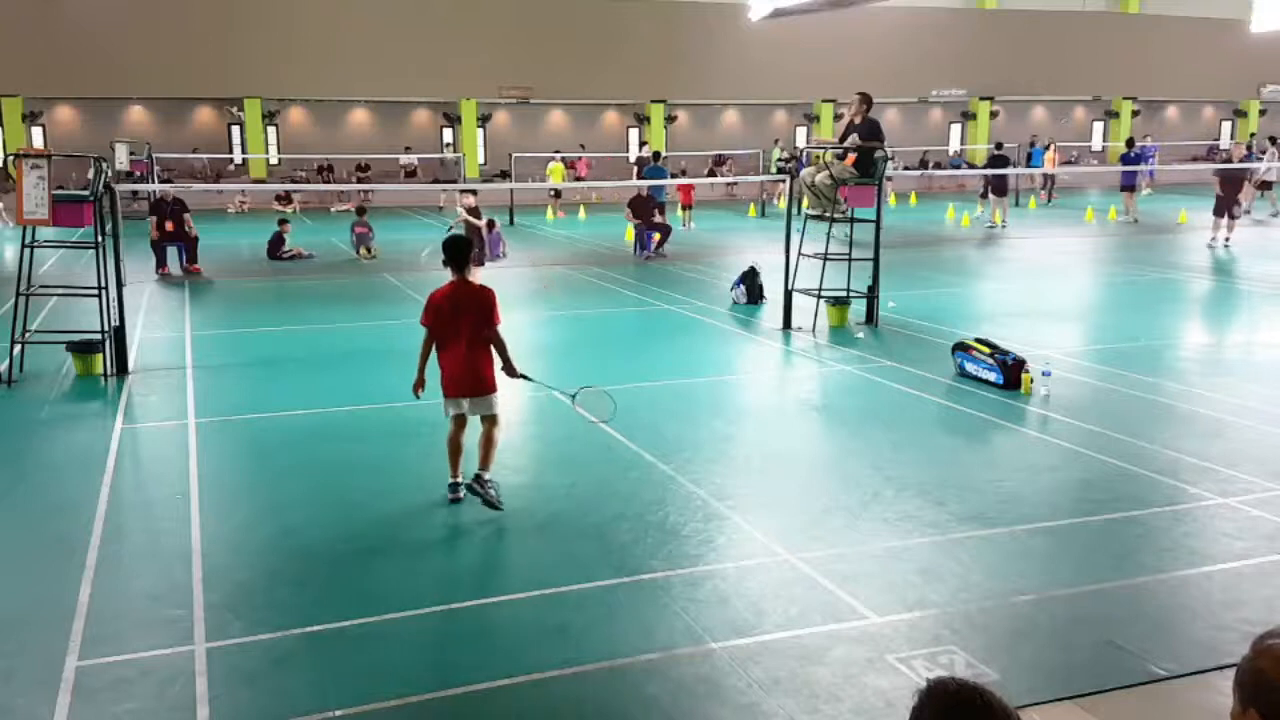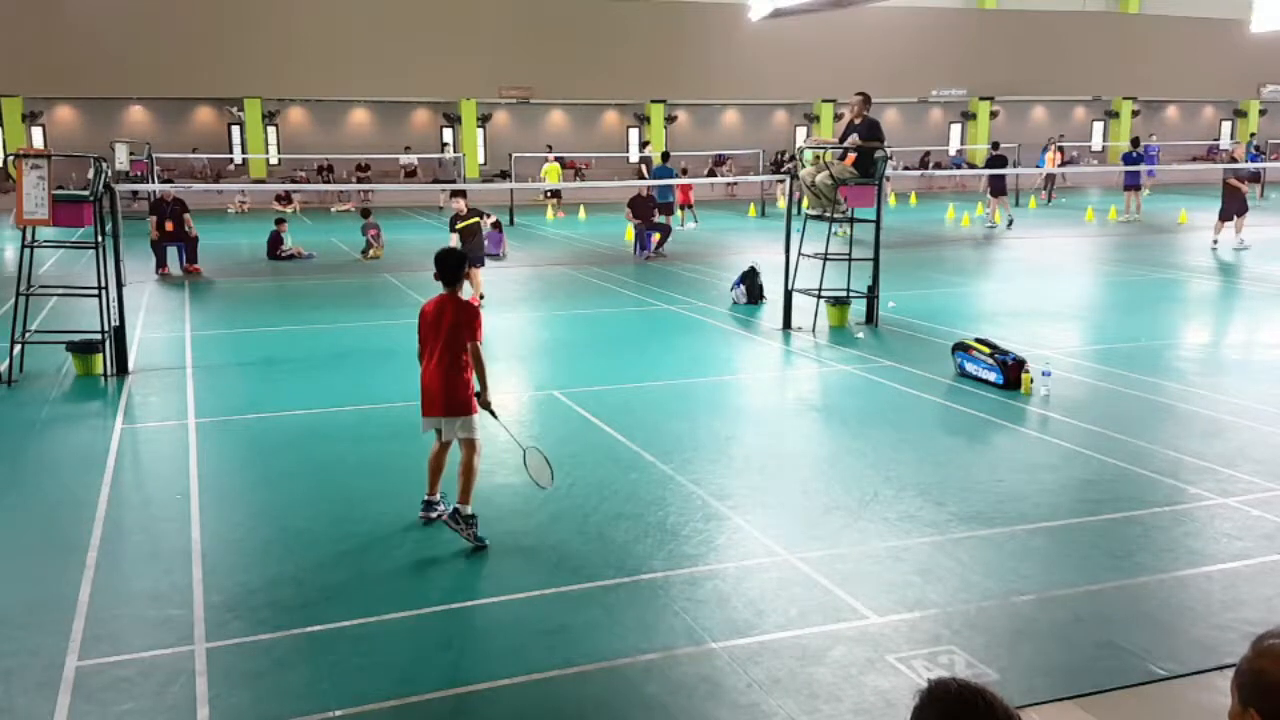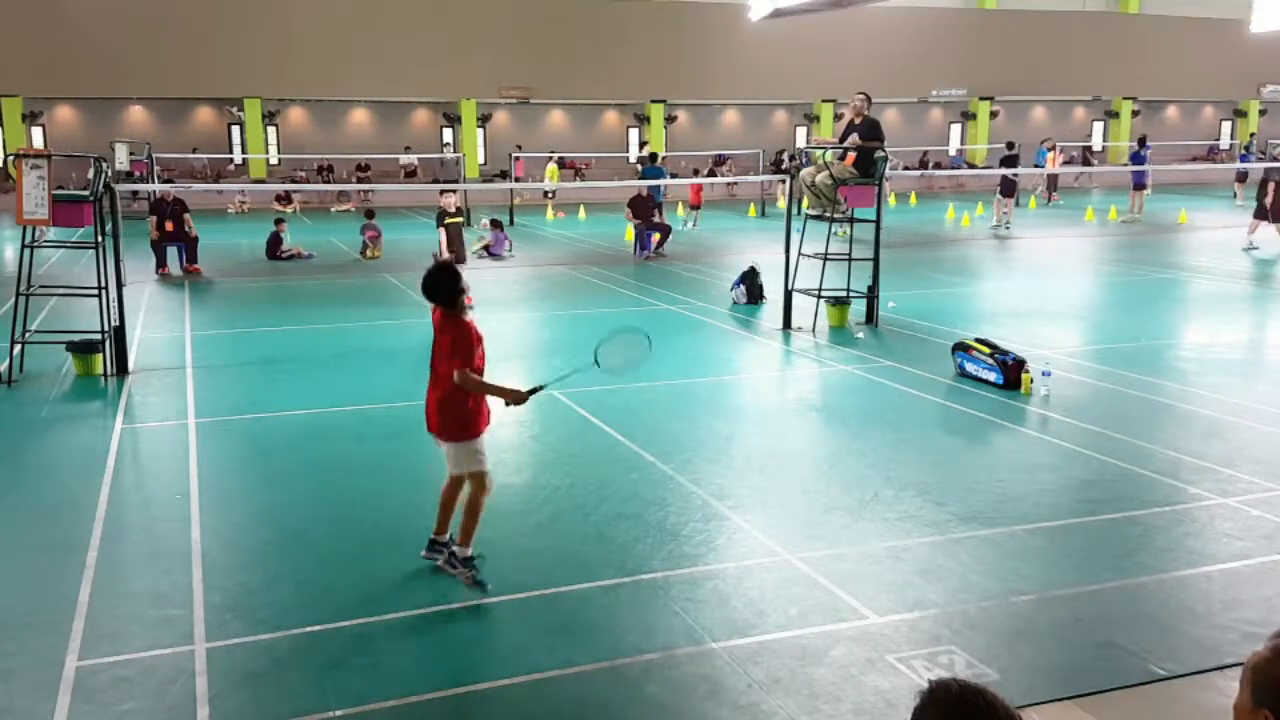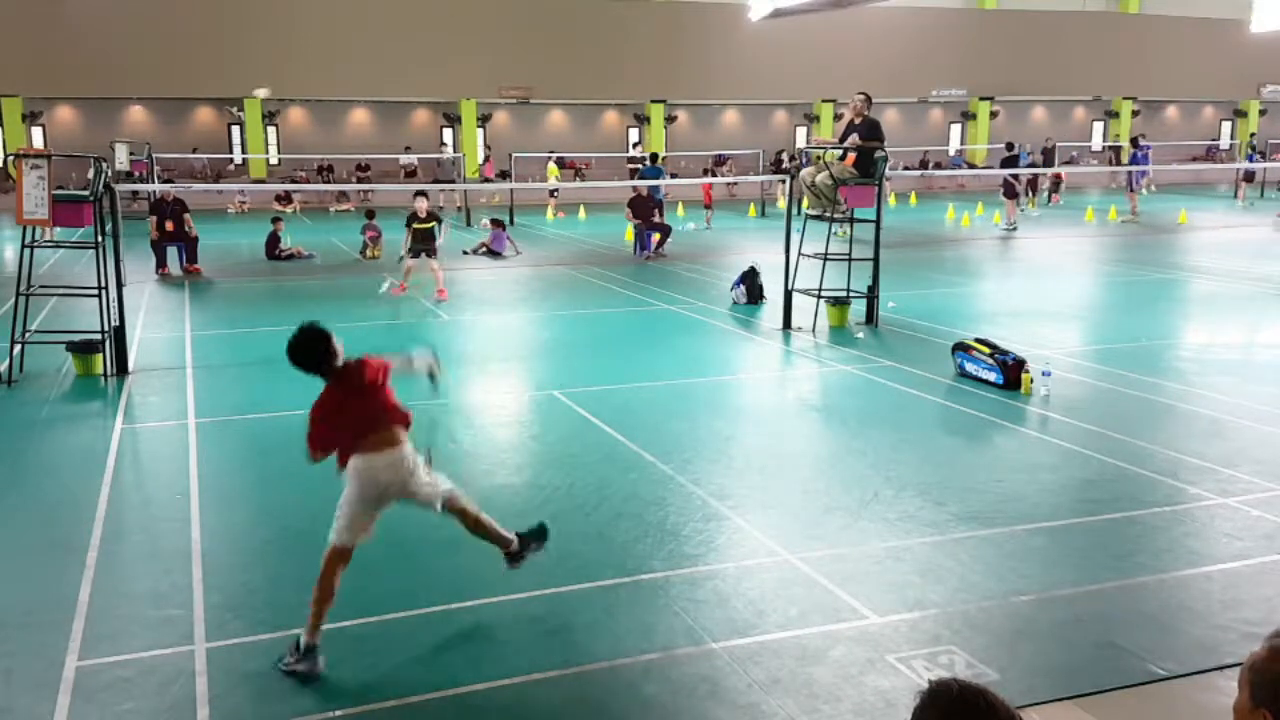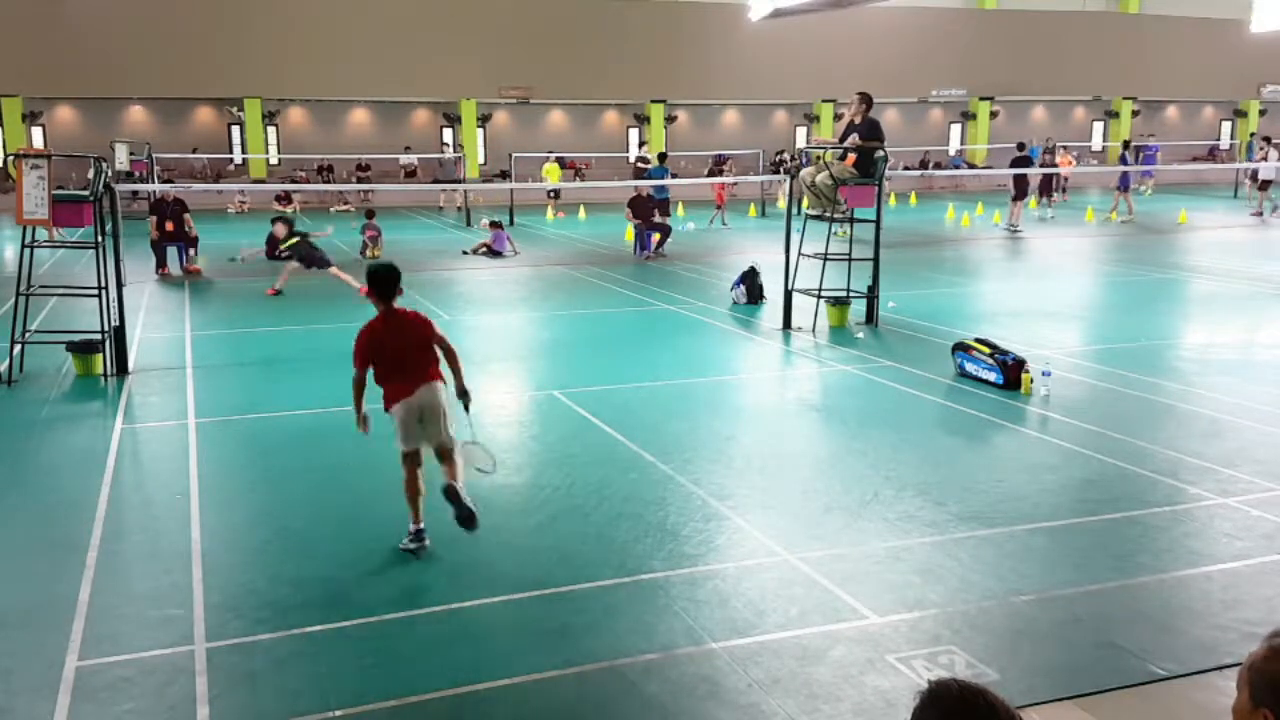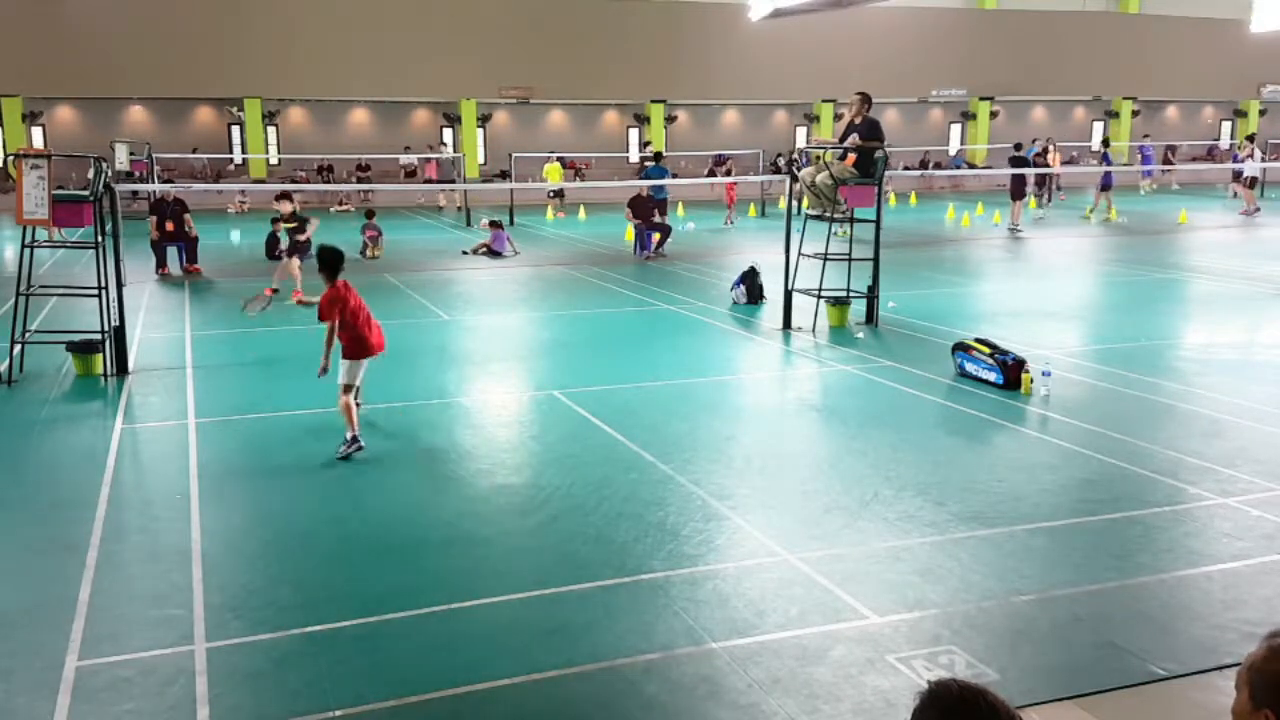
dt=0.7s
person 1, frame 1
left shoulder: (437, 297)
right shoulder: (485, 295)
left elbow: (429, 339)
right elbow: (495, 337)
left wrist: (420, 374)
right wrist: (509, 363)
left hip: (451, 374)
right hip: (480, 372)
left knee: (457, 426)
right knee: (491, 424)
left ankle: (455, 484)
right ankle: (483, 477)
person 1, frame 2
left shoulder: (428, 308)
right shoulder: (469, 310)
left elbow: (421, 352)
right elbow: (474, 352)
right wrist: (484, 389)
left hip: (431, 387)
right hip: (457, 389)
left knee: (441, 443)
right knee: (470, 449)
left ankle: (431, 502)
right ankle: (462, 512)
person 1, frame 3
left shoulder: (440, 313)
right shoulder: (465, 330)
left elbow: (441, 275)
right elbow: (462, 379)
right wrist: (506, 392)
left hip: (439, 412)
right hip: (460, 418)
left knee: (458, 475)
right knee: (479, 484)
left ankle: (438, 542)
right ankle: (460, 555)
person 1, frame 4
left shoulder: (324, 409)
right shoulder: (366, 370)
left elbow: (317, 455)
right elbow: (401, 362)
right wrist: (426, 361)
left hip: (365, 473)
right hip: (401, 461)
left knee: (336, 559)
right knee: (456, 504)
left ankle: (309, 647)
right ankle: (513, 547)
person 1, frame 5
left shoulder: (367, 334)
right shoulder: (418, 320)
left elbow: (359, 377)
right elbow: (449, 351)
left wrist: (359, 412)
right wrist: (461, 387)
left hip: (401, 401)
right hip: (432, 390)
left knee: (411, 463)
right knee: (447, 456)
left ankle: (416, 529)
right ankle: (454, 489)
person 1, frame 6
left shoulder: (330, 297)
right shoulder: (345, 286)
left elbow: (332, 328)
left wrist: (325, 358)
right wrist: (309, 301)
left hip: (357, 347)
right hip: (376, 340)
left knee: (345, 394)
left ankle: (353, 438)
right ankle: (355, 400)
